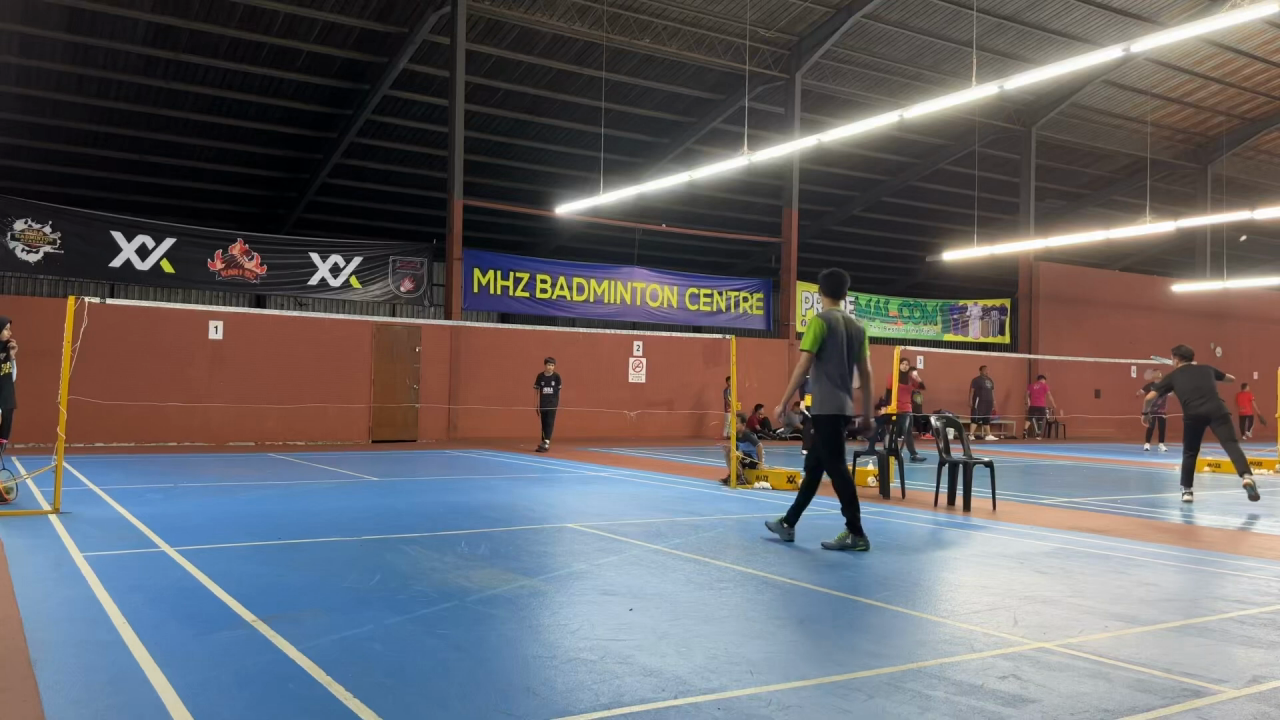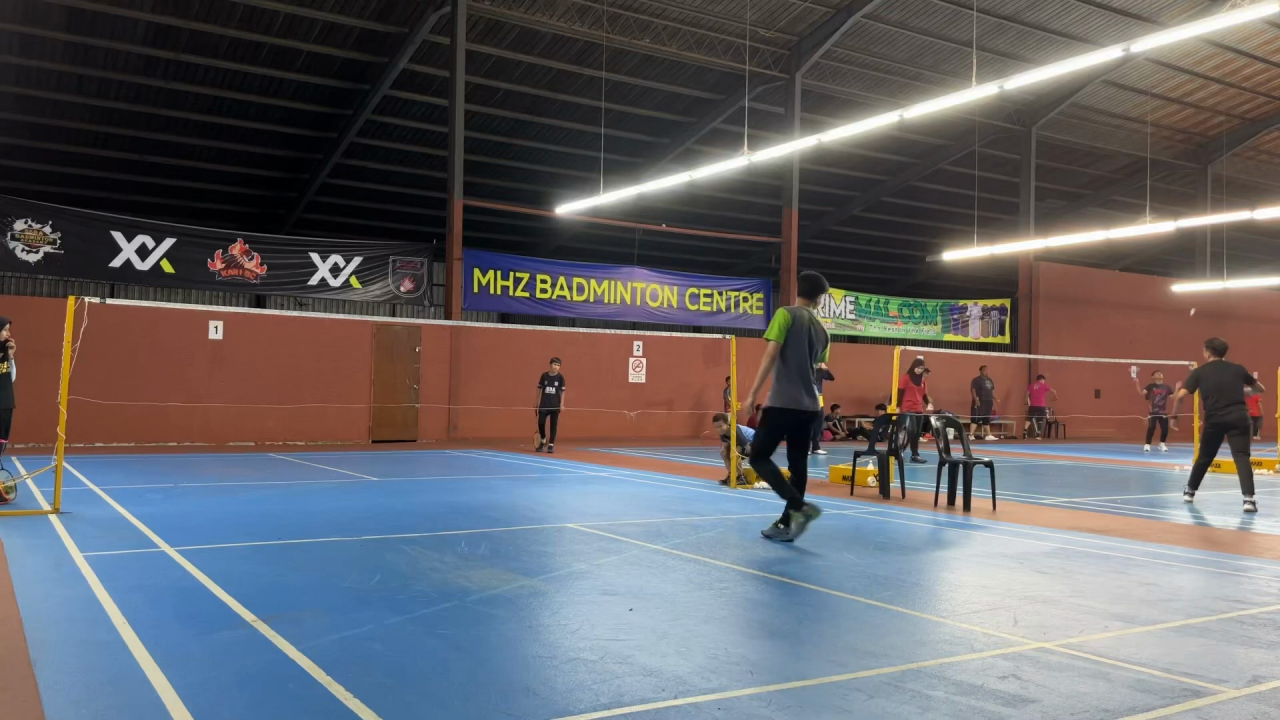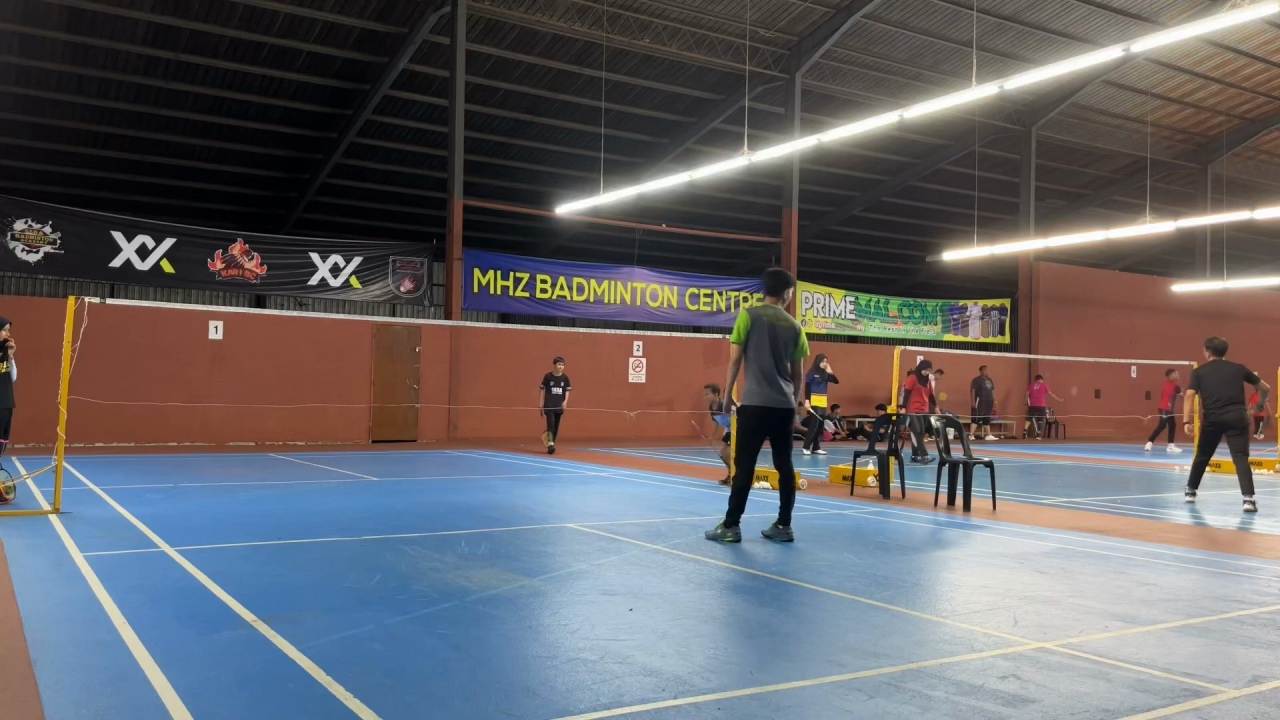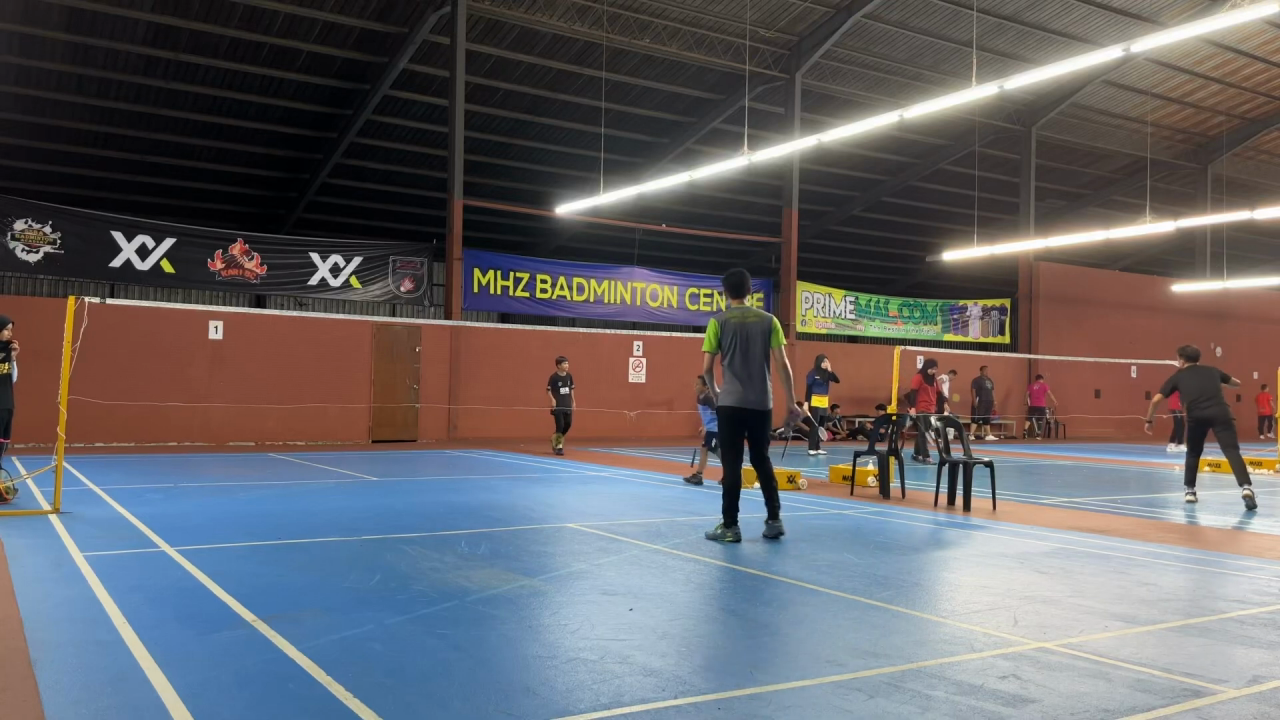
dt=0.4s
person 1, frame 1
left shoulder: (820, 320)
right shoulder: (857, 326)
left elbow: (804, 366)
right elbow: (865, 373)
left wrist: (783, 402)
right wrist: (866, 412)
left hip: (827, 409)
right hip: (844, 408)
left knee: (836, 469)
right knee: (813, 466)
left ankle: (856, 534)
right ankle: (788, 523)
person 1, frame 2
left shoulder: (786, 314)
right shoulder: (823, 329)
left elbow: (771, 356)
left wrist: (752, 394)
left hip: (783, 403)
right hip: (810, 406)
left knee: (758, 457)
right knee: (798, 466)
left ankle: (800, 508)
right ankle: (788, 523)
person 1, frame 3
left shoulder: (749, 316)
right shoulder: (795, 326)
left elbow: (734, 360)
right elbow: (798, 373)
left wrist: (727, 393)
right wrist: (796, 402)
left hip: (755, 403)
right hip: (784, 405)
left knee: (745, 465)
right knee: (784, 466)
left ankle: (731, 525)
right ankle: (783, 525)
person 1, frame 4
left shoulder: (718, 322)
right shoulder: (768, 321)
left elbow: (707, 367)
right elbow: (782, 365)
left wrist: (715, 391)
right wrist: (791, 402)
left hip: (731, 403)
right hip: (761, 404)
left knee: (732, 465)
right knee: (762, 461)
left ankle: (730, 525)
right ankle: (774, 520)
